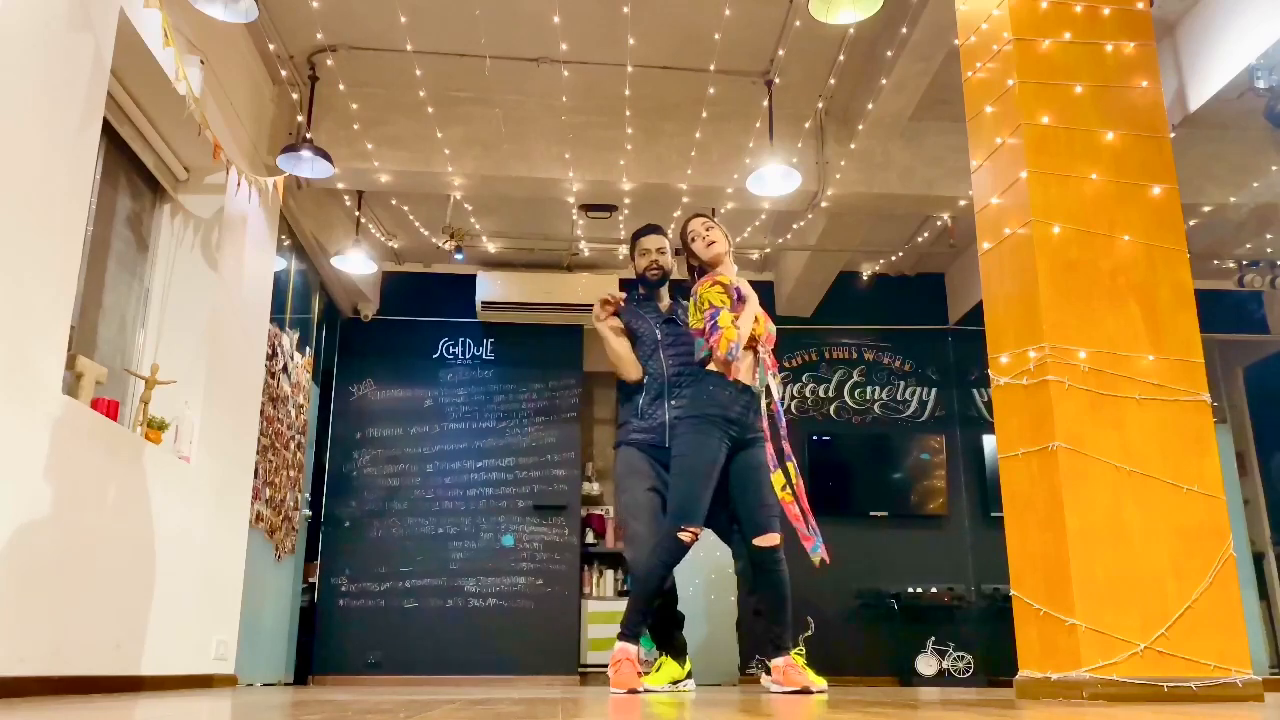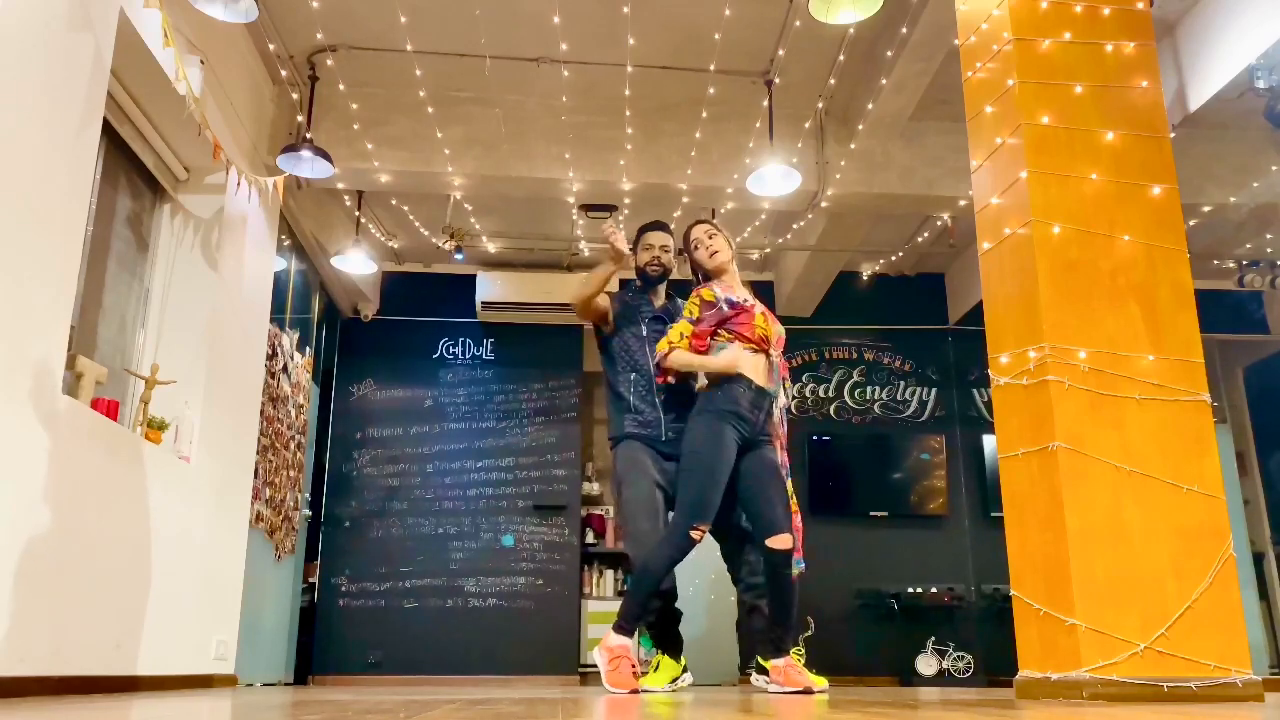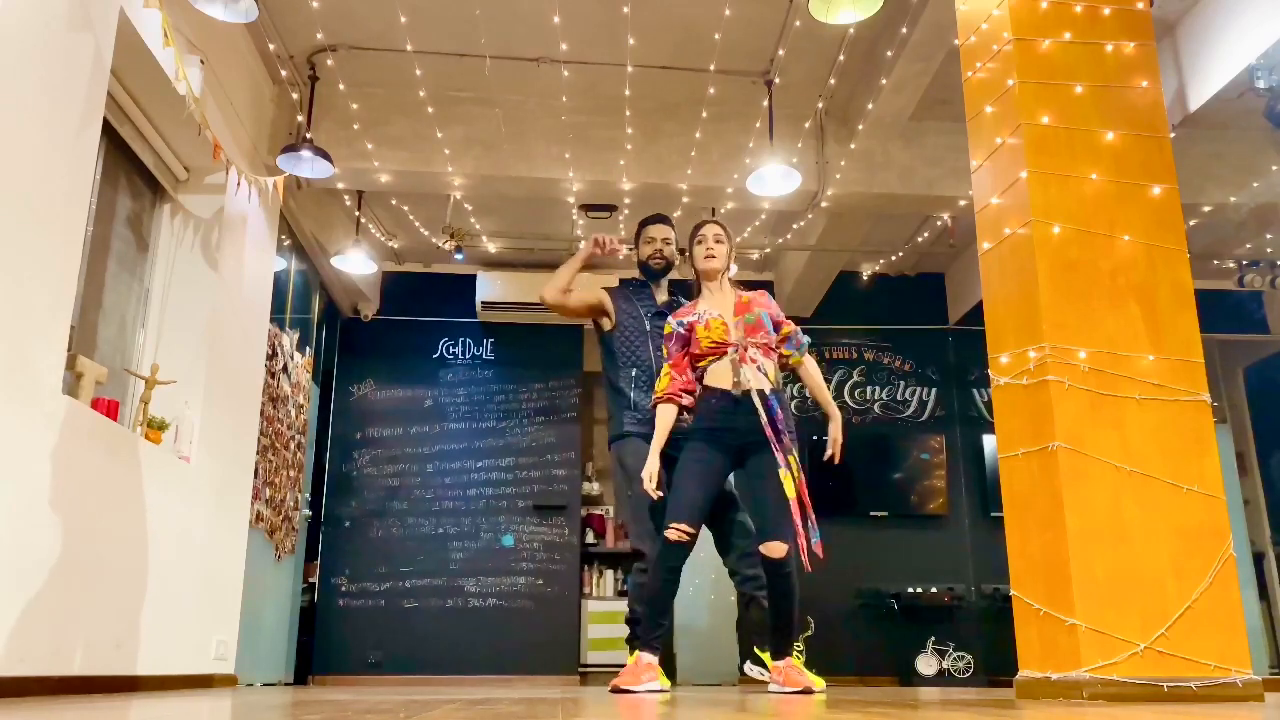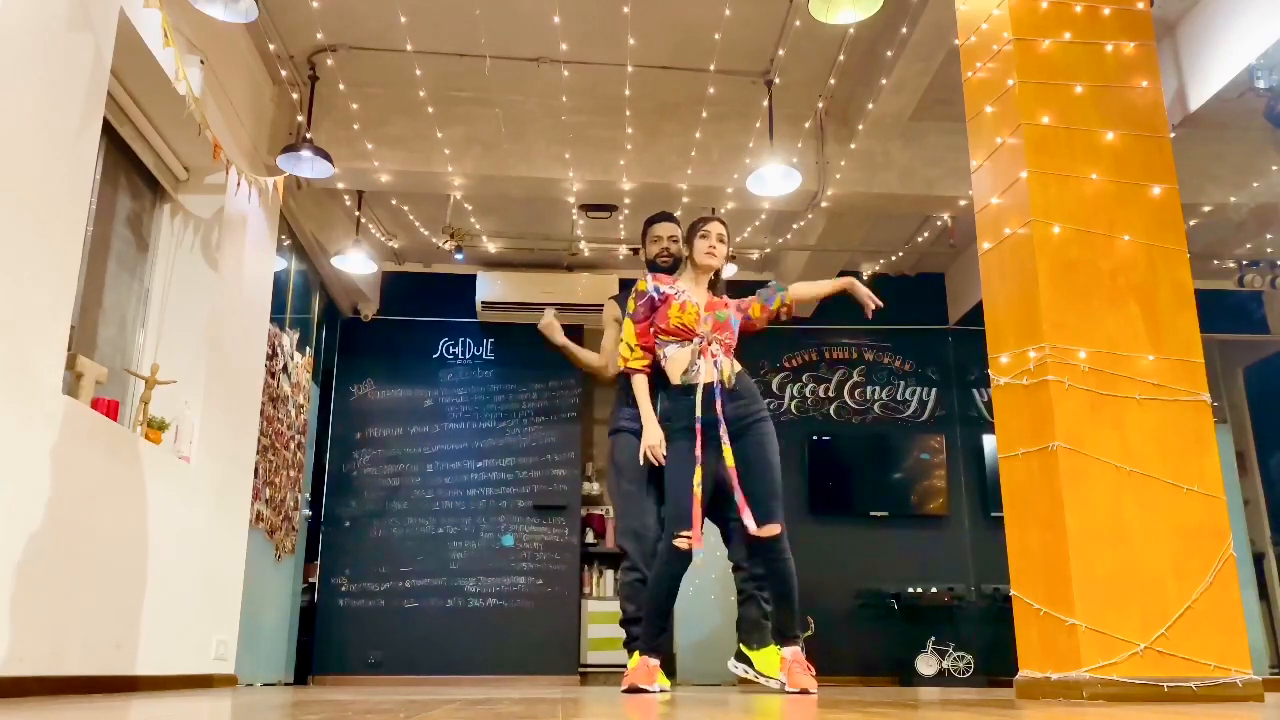
dt=0.4s
person 1, frame 1
left shoulder: (740, 293)
right shoulder: (715, 286)
right elbow: (724, 354)
left wrist: (772, 440)
right wrist: (753, 307)
left hip: (750, 423)
right hip: (713, 413)
left knee: (767, 541)
right knee: (681, 532)
left ankle: (782, 662)
right ankle: (625, 648)
person 1, frame 2
left shoulder: (754, 306)
right shoulder: (711, 296)
right elbow: (668, 355)
left wrist: (776, 439)
right wrist: (715, 361)
left hip: (758, 428)
right hip: (720, 414)
left knee: (782, 542)
right knee: (689, 529)
left ankle: (781, 663)
right ankle: (619, 641)
person 1, frame 3
left shoulder: (760, 303)
right shoulder: (682, 319)
left elbow: (799, 354)
right elbow: (672, 389)
left wrist: (834, 413)
right wrist: (653, 453)
left hip: (767, 425)
right hip: (711, 429)
left knee: (778, 548)
right knee: (675, 535)
left ankle: (784, 662)
right ankle: (644, 659)
person 1, frame 4
left shoulder: (730, 308)
right shoulder: (655, 288)
left elbow: (788, 295)
right elbow: (634, 357)
left wrist: (847, 282)
right wrist: (649, 421)
left hip: (745, 411)
right hip: (688, 418)
left knee: (769, 532)
right knee: (683, 537)
left ankle: (791, 653)
right ankle: (647, 658)
person 2, frame 1
right shoulder: (620, 317)
right elbow: (632, 373)
right wrist: (604, 323)
right hip: (640, 448)
right knee: (645, 553)
right ankle: (673, 657)
person 2, frame 2
left shoulder: (689, 316)
right shoulder: (611, 308)
right elbow: (581, 300)
right wrist: (615, 261)
right hip: (637, 443)
left knee: (740, 540)
right knee: (649, 548)
right ankle: (668, 656)
person 2, frame 3
right shoulder: (610, 301)
right elbow: (551, 297)
right wrist: (586, 255)
right hip: (636, 438)
left knee: (740, 533)
right knee: (655, 547)
left ankle: (760, 647)
person 2, frame 4
right shoulder: (620, 306)
right elbow: (608, 365)
right wrist: (561, 342)
right hip: (634, 433)
left knee: (743, 526)
right knee: (640, 544)
left ankle: (755, 645)
right ankle: (642, 655)
